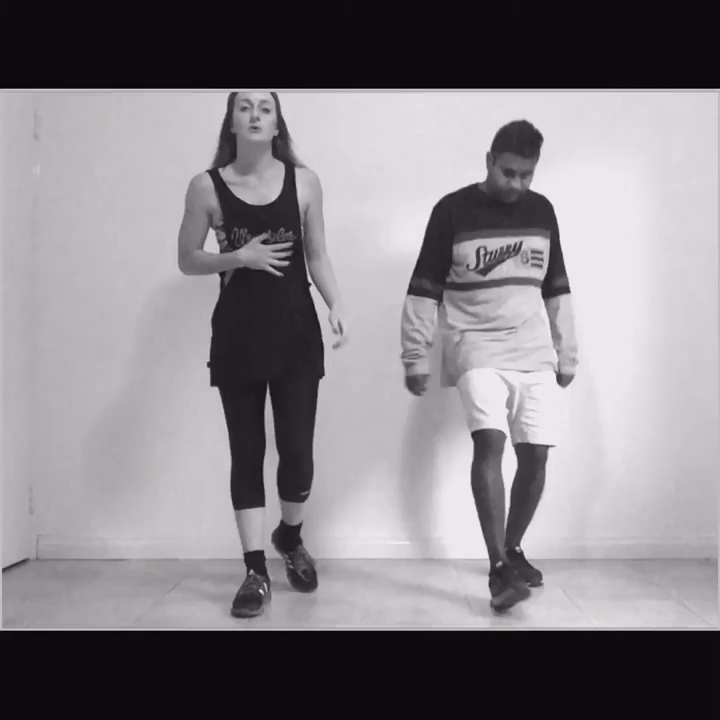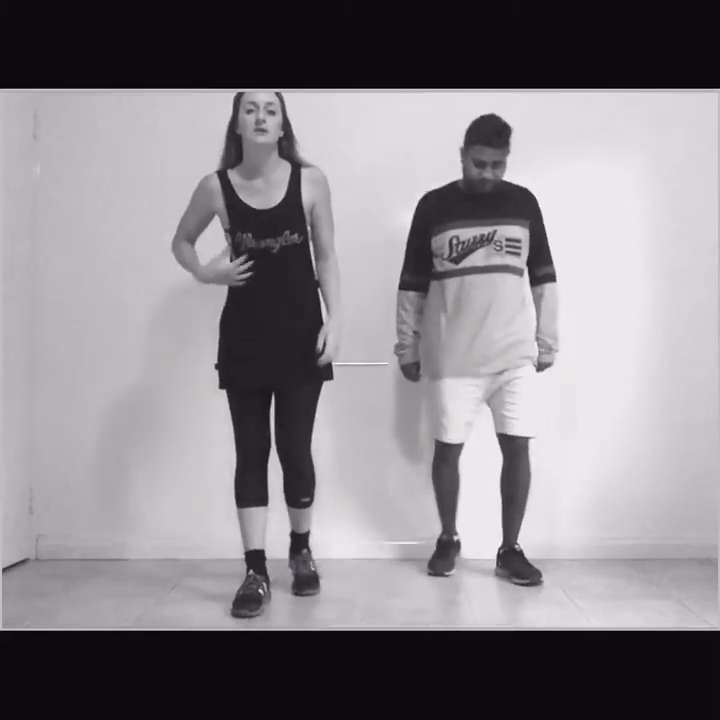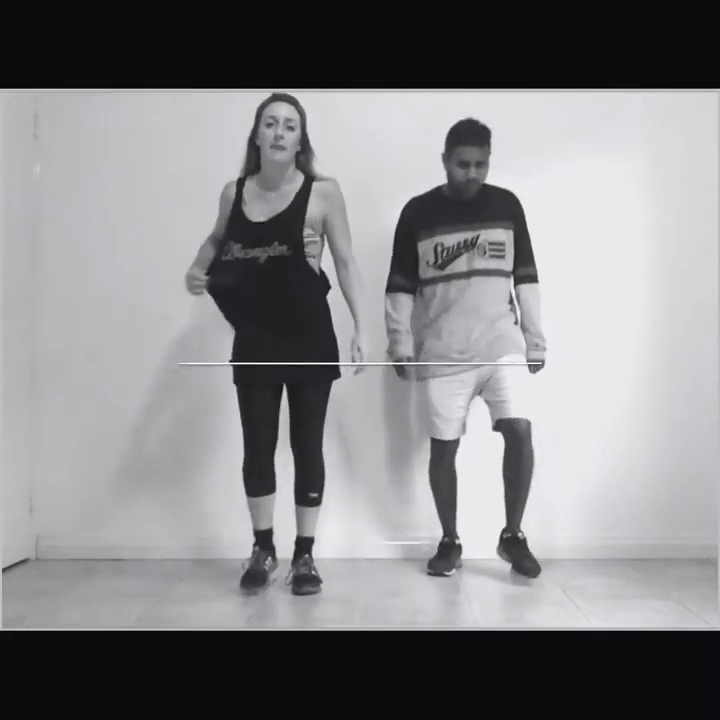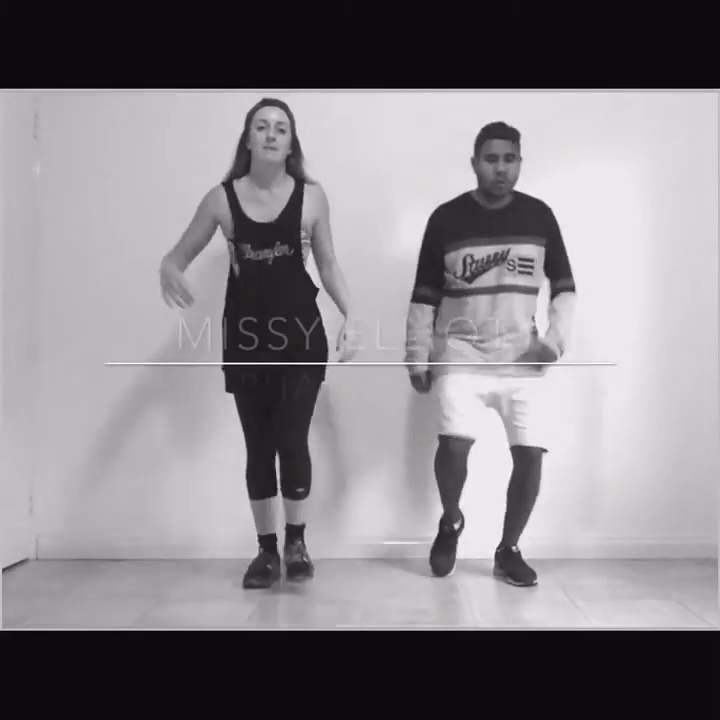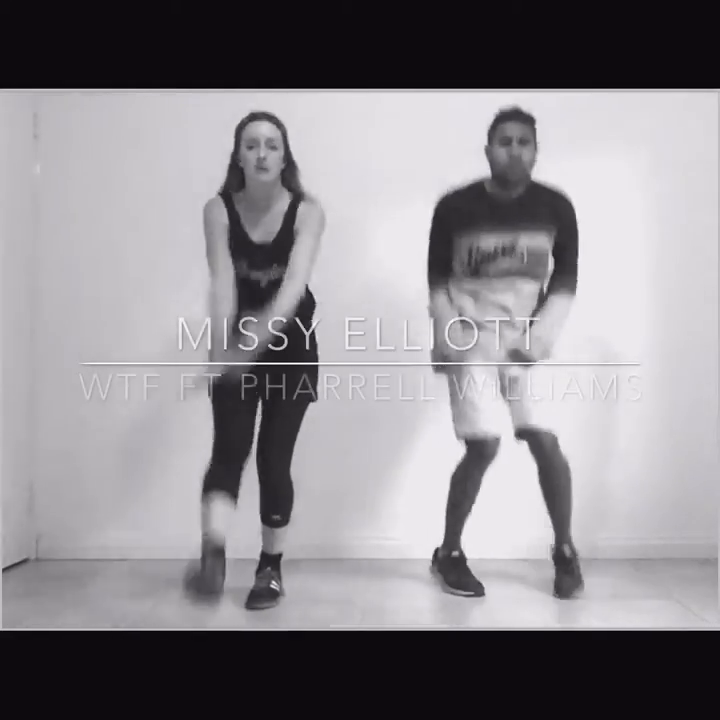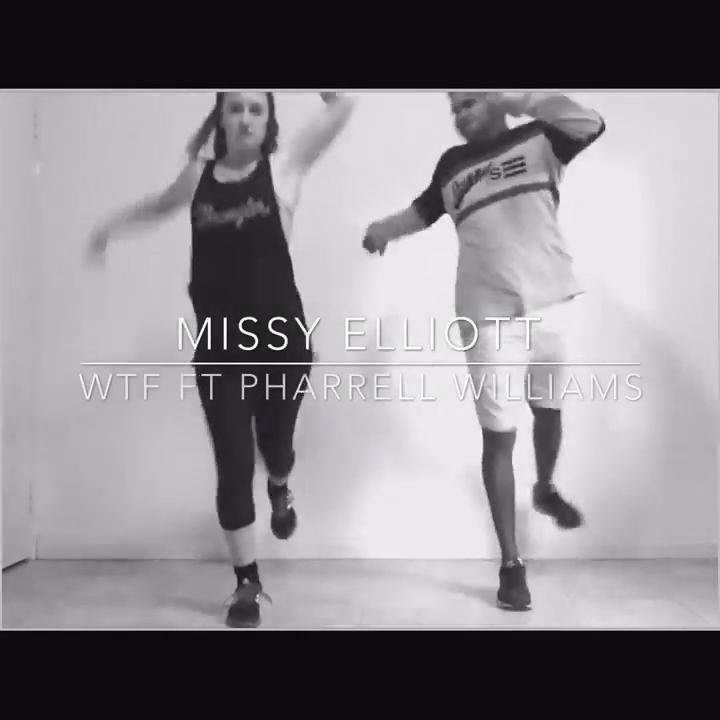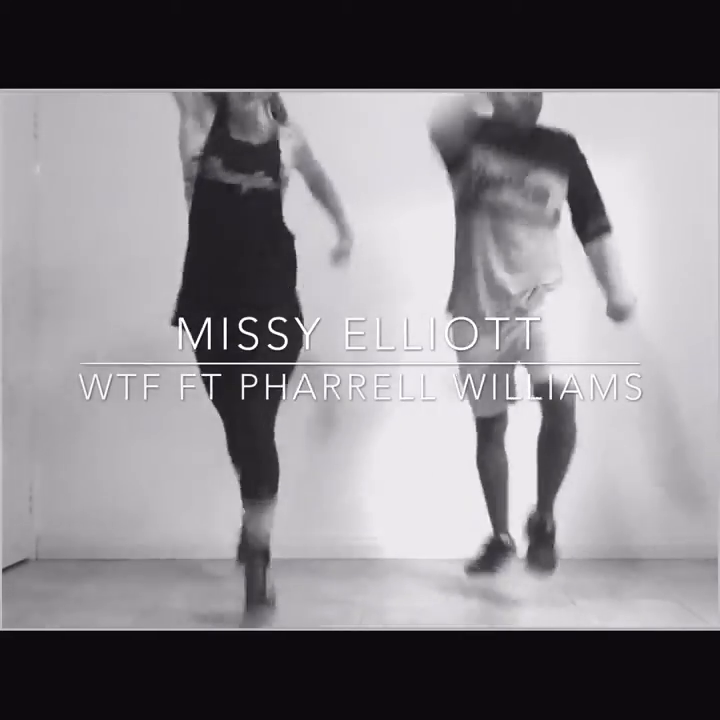
dt=0.4s
person 1, frame 1
left shoulder: (304, 180)
right shoulder: (206, 186)
left elbow: (317, 254)
right elbow: (187, 259)
left wrist: (336, 305)
right wrist: (238, 257)
left hip: (295, 330)
right hip: (236, 332)
left knee: (298, 450)
right knee: (246, 452)
left ankle: (290, 536)
right ankle: (256, 571)
person 1, frame 2
left shoulder: (310, 180)
right shoulder: (215, 187)
left elbow: (326, 255)
right elbow: (180, 241)
left wrist: (334, 317)
right wrist: (206, 272)
left hip: (300, 331)
right hip: (243, 333)
left knee: (295, 448)
right knee: (250, 451)
left ankle: (301, 552)
right ankle: (256, 572)
person 1, frame 3
left shoulder: (324, 192)
right shoulder: (234, 192)
left elbow: (345, 261)
right elbow: (217, 240)
left wrist: (360, 324)
right wrist: (197, 269)
left hip: (309, 336)
right hip: (254, 338)
left knee: (307, 446)
right knee: (258, 445)
left ankle: (304, 555)
right ankle: (263, 549)
person 1, frame 4
left shoulder: (311, 195)
right shoulder: (221, 197)
left elbow: (327, 264)
right elbow: (180, 254)
left wrist: (346, 316)
right wrist: (169, 275)
left hip: (300, 332)
right hip: (245, 335)
left knee: (291, 440)
right knee: (258, 446)
left ankle: (296, 542)
right ankle: (267, 547)
person 1, frame 5
left shoulder: (307, 210)
right shoulder: (217, 210)
left elbow: (298, 276)
right elbow: (220, 280)
left wrist: (268, 325)
right wrist: (222, 341)
left hip: (290, 338)
right hip: (238, 338)
left knee: (275, 459)
right knee: (228, 447)
left ankle: (271, 567)
right ankle: (212, 554)
person 1, frame 6
left shoulder: (281, 161)
right shoulder: (200, 171)
left elbow: (341, 107)
right elbow: (168, 200)
right wrist: (113, 224)
left hip: (279, 333)
right hip: (218, 339)
left knee: (276, 444)
right knee: (233, 463)
left ankle: (279, 490)
right ankle: (247, 582)
person 1, frame 7
left shoulder: (286, 138)
right shoulder: (200, 120)
left elbow: (319, 179)
left wrist: (343, 227)
left hip: (272, 310)
right hip: (207, 308)
left knee: (256, 425)
right knee: (238, 429)
left ankle: (258, 558)
right ankle: (254, 516)
person 2, frame 1
left shoulder: (542, 210)
right shoulder: (452, 210)
left elbow: (557, 289)
right elbow: (424, 289)
left wrist: (567, 354)
right wrist: (415, 356)
left hip: (534, 354)
right hip: (477, 350)
left knee: (535, 456)
right knee: (489, 444)
left ankle: (513, 549)
right ankle: (499, 568)
person 2, frame 2
left shoulder: (524, 203)
right shoulder: (432, 206)
left elbow: (544, 278)
right elbow: (412, 284)
left wrist: (547, 342)
right wrist: (406, 346)
left hip: (513, 352)
right hip: (453, 354)
left knee: (517, 445)
right knee: (447, 449)
left ankle: (510, 550)
right ankle: (448, 539)
person 2, frame 3
left shoulder: (507, 205)
right shoulder: (418, 212)
left elbow: (526, 278)
right elbow: (400, 286)
left wrist: (536, 341)
right wrist: (400, 344)
left hip: (502, 345)
right hip: (442, 352)
left knee: (518, 431)
right knee: (444, 446)
left ankle: (513, 536)
right ankle: (450, 542)
person 2, frame 4
left shoulder: (538, 215)
right shoulder: (445, 218)
left elbow: (564, 285)
right elbow: (424, 294)
left wrist: (557, 336)
right wrist: (418, 354)
left hip: (522, 361)
right hip: (463, 358)
left knee: (529, 457)
right knee: (453, 445)
left ankle: (508, 550)
right ankle: (451, 522)
person 2, frame 5
left shoulder: (555, 206)
right shoulder: (454, 206)
left elbow: (565, 281)
right elbow: (440, 281)
left wrist: (540, 334)
right wrist: (446, 339)
left hip: (528, 349)
right hip: (470, 347)
left knee: (545, 443)
right knee: (481, 446)
left ankle: (565, 552)
right ankle: (448, 554)
person 2, frame 6
left shoulder: (539, 139)
right shoulder: (451, 162)
left elbow: (590, 124)
right elbow: (426, 206)
left wrist: (523, 100)
right wrist: (387, 226)
left hip: (543, 304)
right hip: (488, 316)
left knee: (549, 413)
right knee: (499, 438)
left ankle: (545, 487)
right ankle: (511, 564)
person 2, frame 7
left shoulder: (561, 148)
right shoulder: (468, 135)
left elbow: (592, 223)
right elbow: (444, 134)
left wrist: (614, 288)
left hip: (533, 304)
right hip: (477, 309)
left knee: (560, 402)
right knee: (490, 425)
left ankle: (543, 517)
right ankle: (499, 536)
